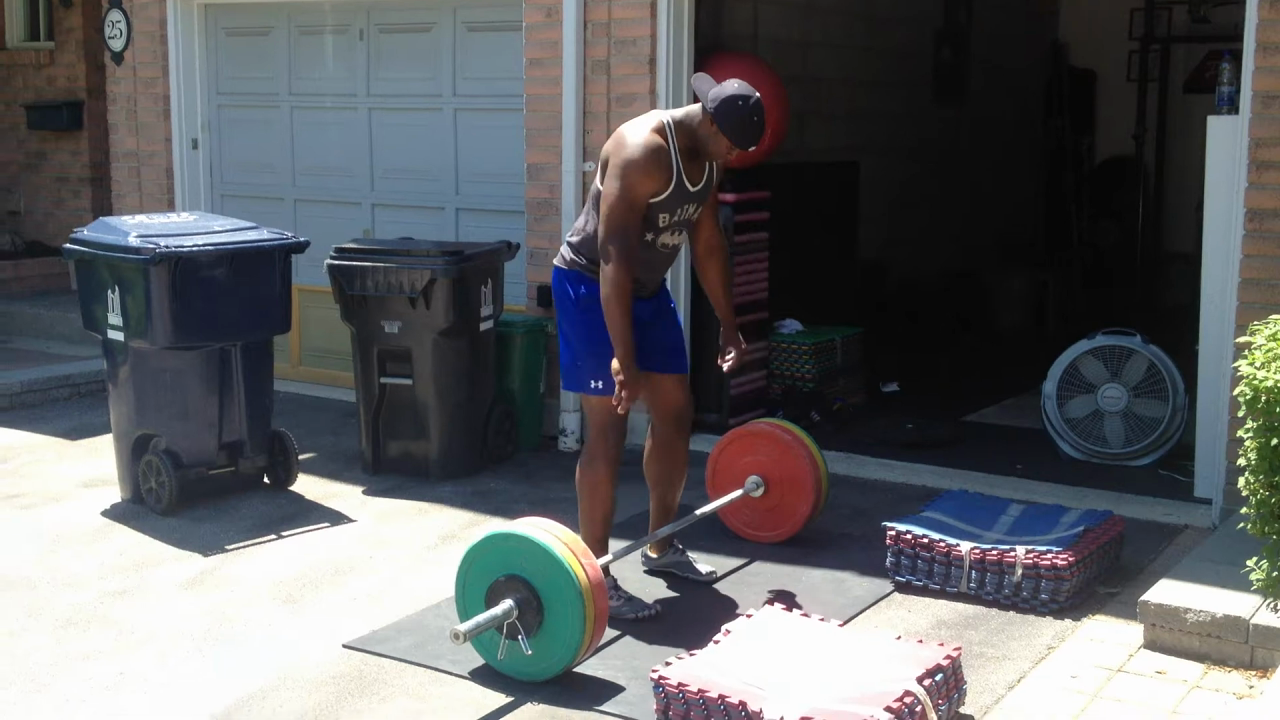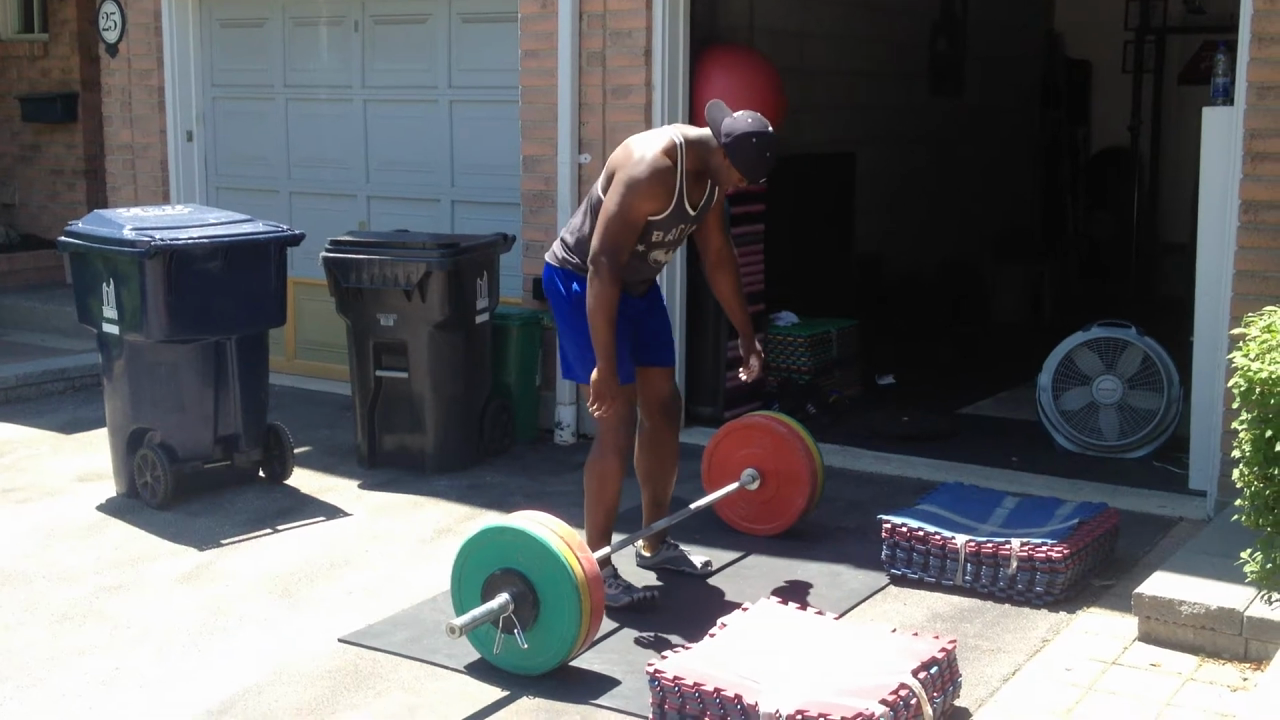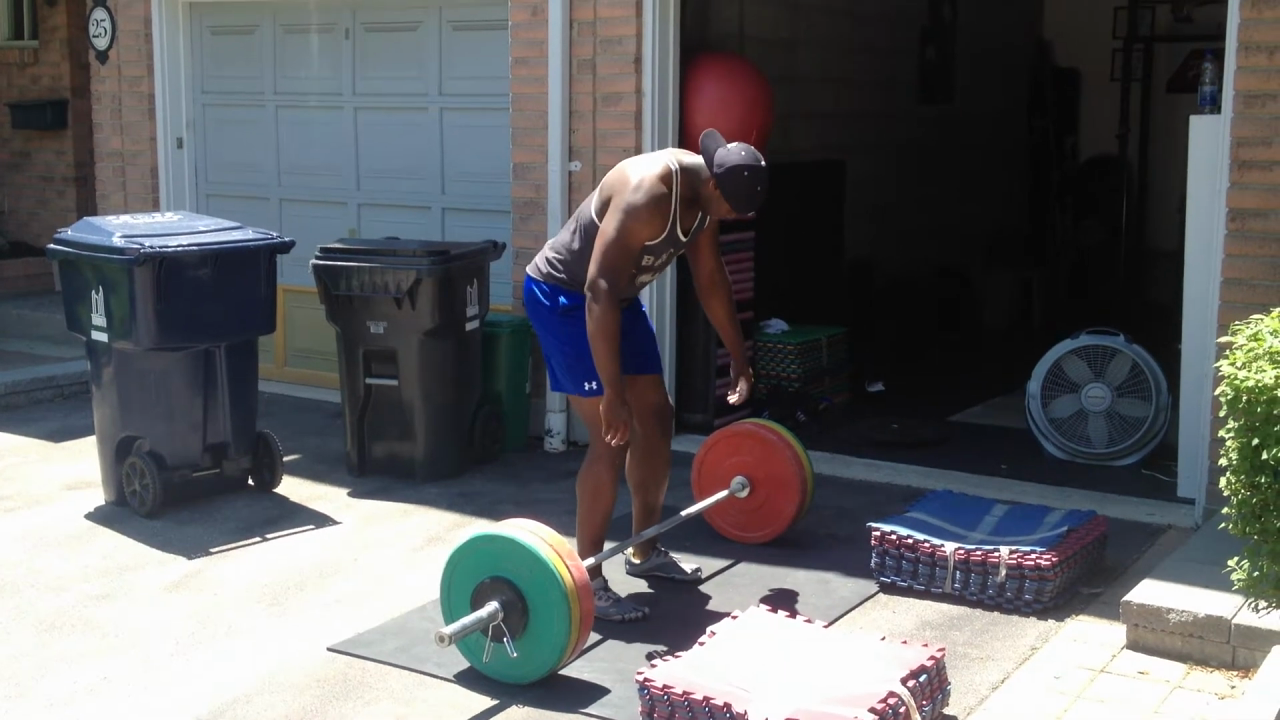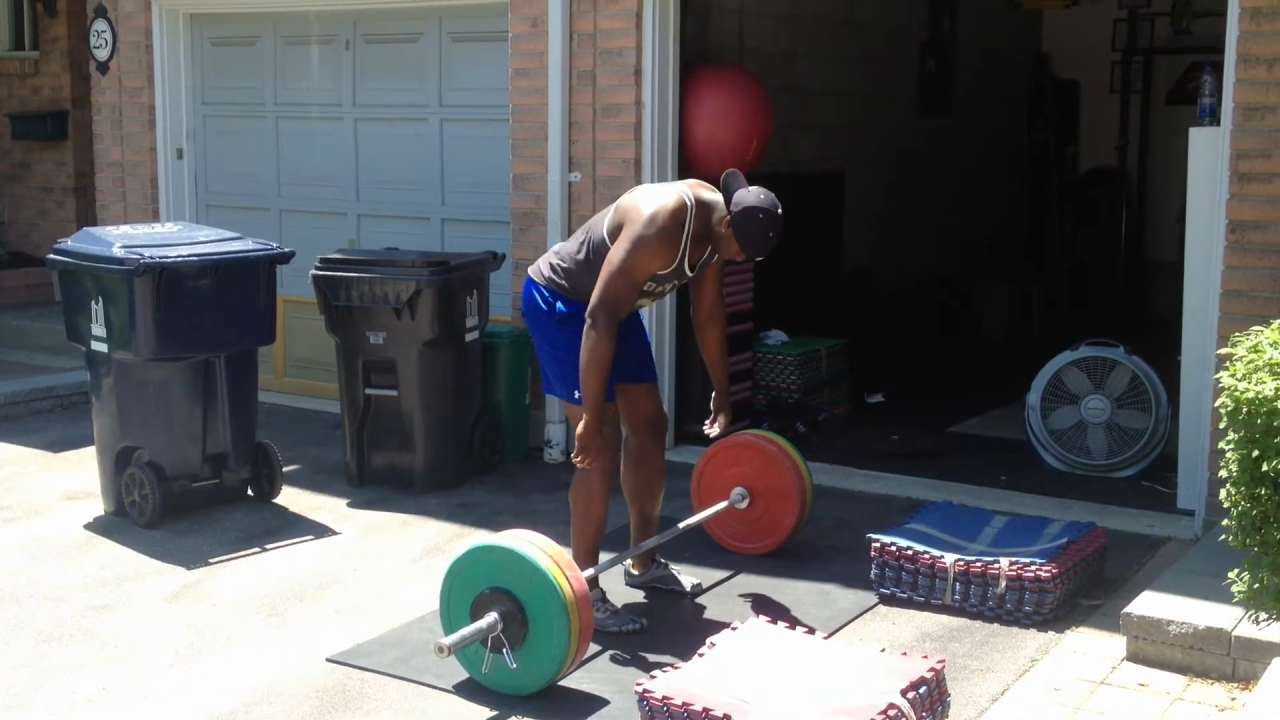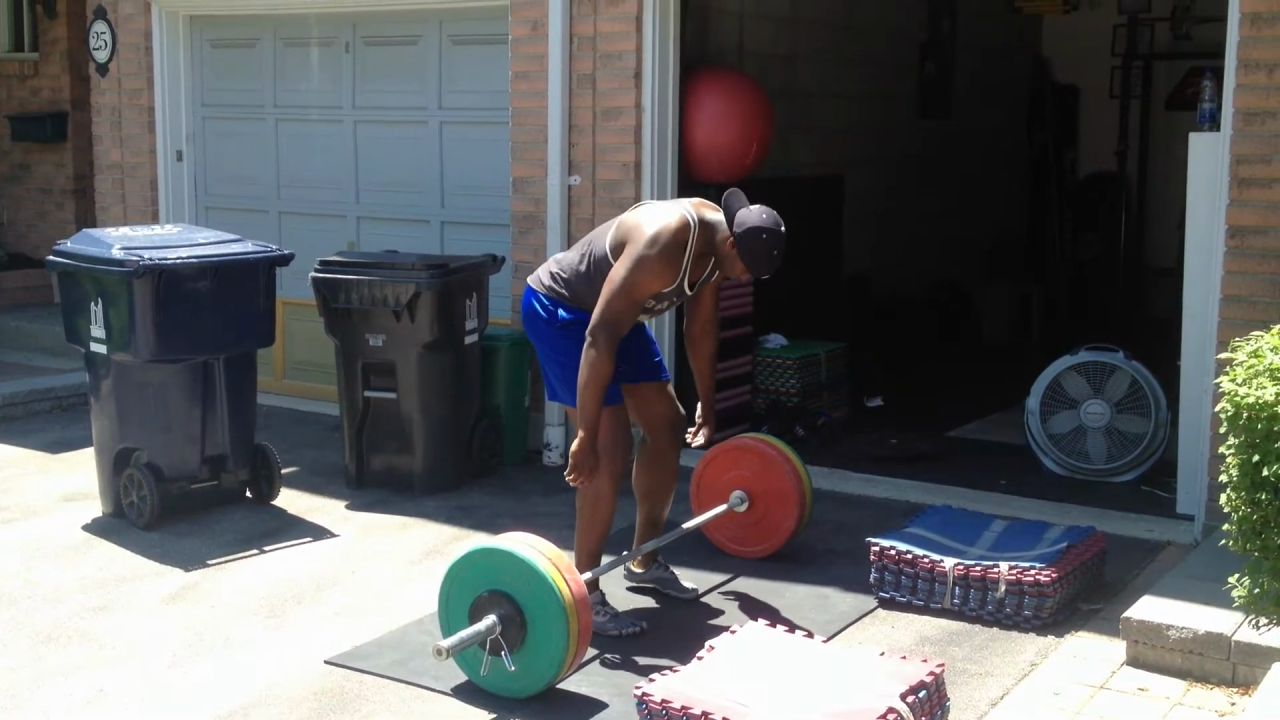
dt=0.5s
person 1, frame 1
left shoulder: (708, 157)
right shoulder: (642, 150)
left elbow: (707, 242)
right elbow: (614, 256)
left wrist: (727, 322)
right wrist: (622, 355)
left hip: (648, 290)
right hip: (591, 286)
left knee: (675, 415)
right knee: (608, 433)
left ankle: (660, 547)
right ankle: (595, 577)
person 1, frame 2
left shoulder: (712, 172)
right shoulder: (650, 167)
left elbow: (717, 254)
right elbow: (602, 265)
left wrist: (746, 334)
right wrist: (604, 366)
left hip: (638, 286)
right hip: (582, 283)
left knee: (664, 410)
right knee: (618, 424)
left ankle: (654, 544)
right ankle: (596, 568)
person 1, frame 3
left shoulder: (704, 194)
right shoulder: (646, 194)
left elbow: (710, 277)
right elbow: (598, 292)
left wrist: (738, 355)
right wrist: (611, 394)
left hip: (617, 293)
right hip: (563, 295)
left knee: (656, 417)
right knee: (613, 434)
left ankle: (646, 550)
right ankle: (587, 580)
person 1, frame 4
left shoulder: (714, 226)
right shoulder: (658, 225)
left elbow: (708, 311)
right elbow: (599, 319)
left wrist: (721, 389)
right wrist: (591, 416)
left hip: (614, 304)
right hip: (560, 301)
left knee: (650, 426)
right knee: (602, 447)
left ankle: (643, 562)
right ankle: (584, 592)
person 1, frame 5
left shoulder: (716, 237)
right shoulder: (662, 244)
left elbow: (702, 324)
right elbow: (600, 338)
left wrist: (706, 401)
right wrist: (585, 434)
left hip: (615, 310)
right hip: (560, 309)
left knee: (667, 427)
right knee: (611, 450)
left ankle: (645, 562)
right ankle: (584, 596)
